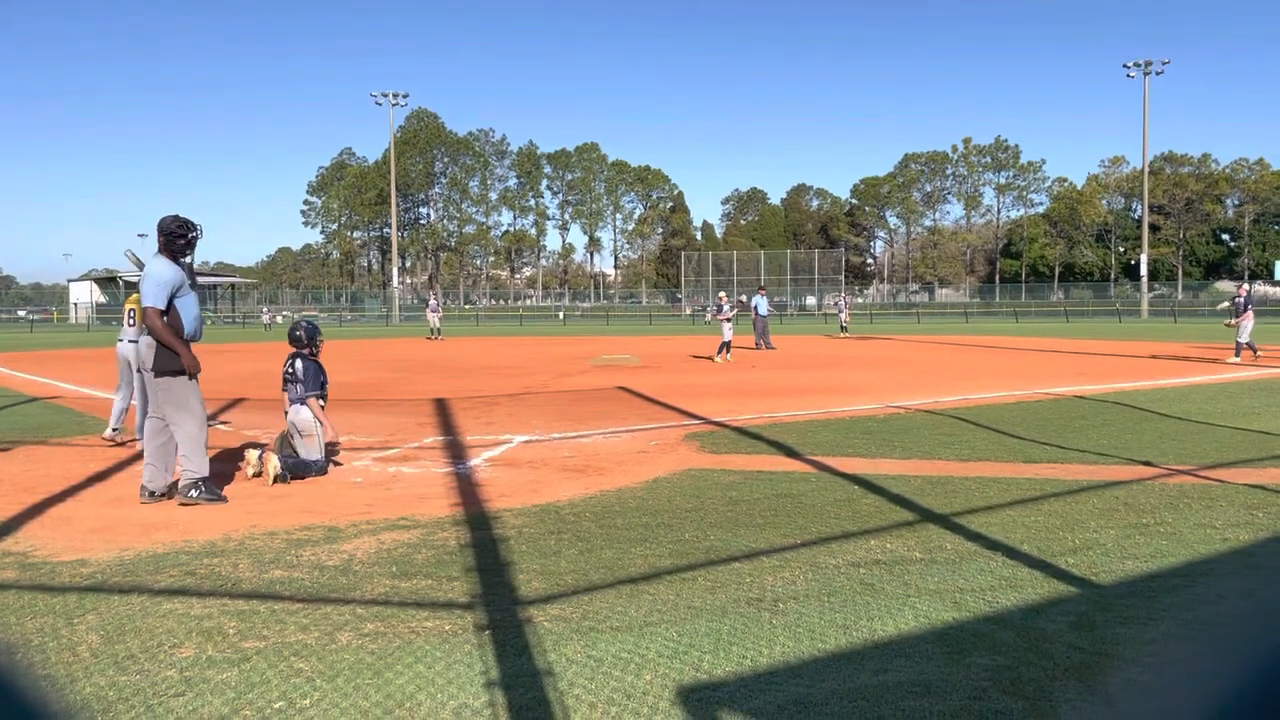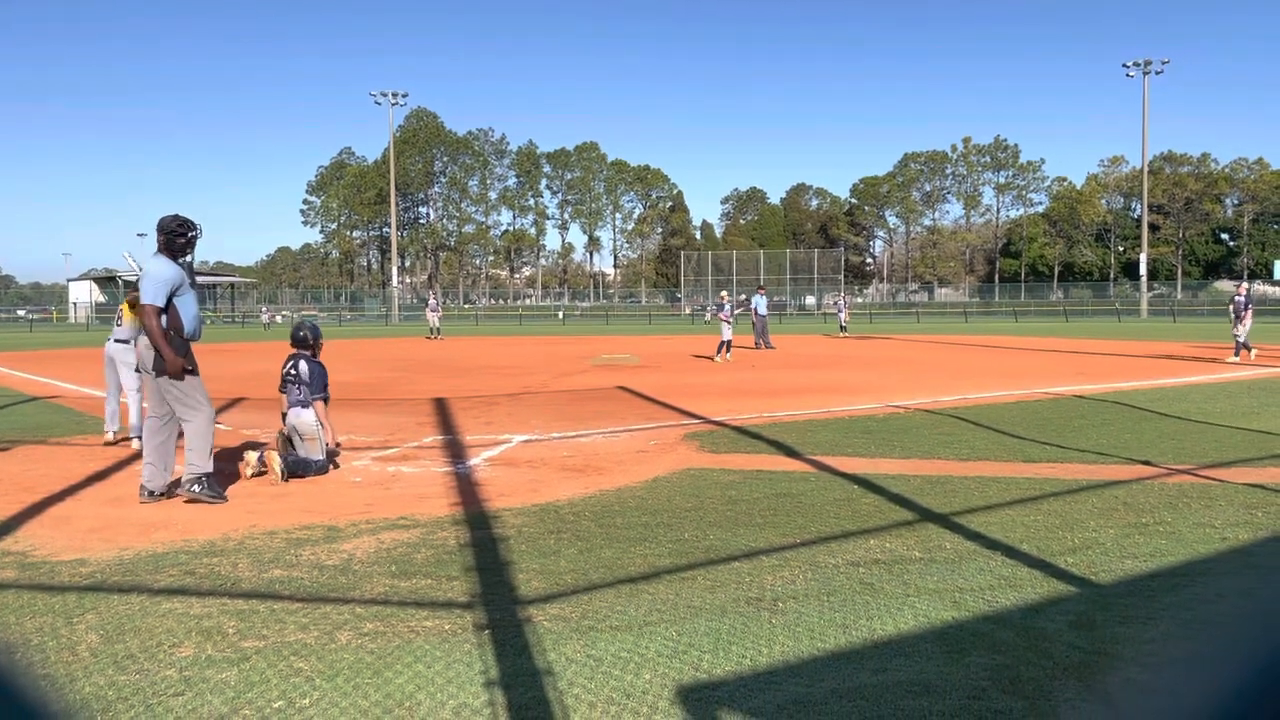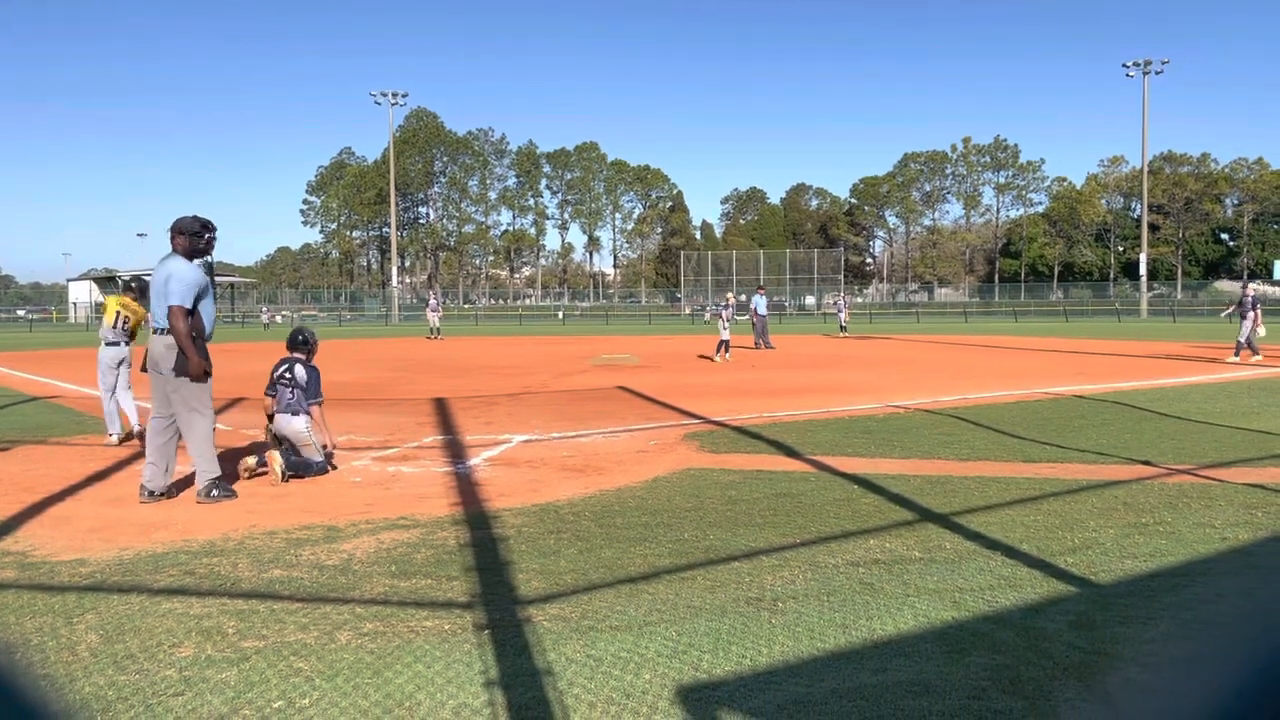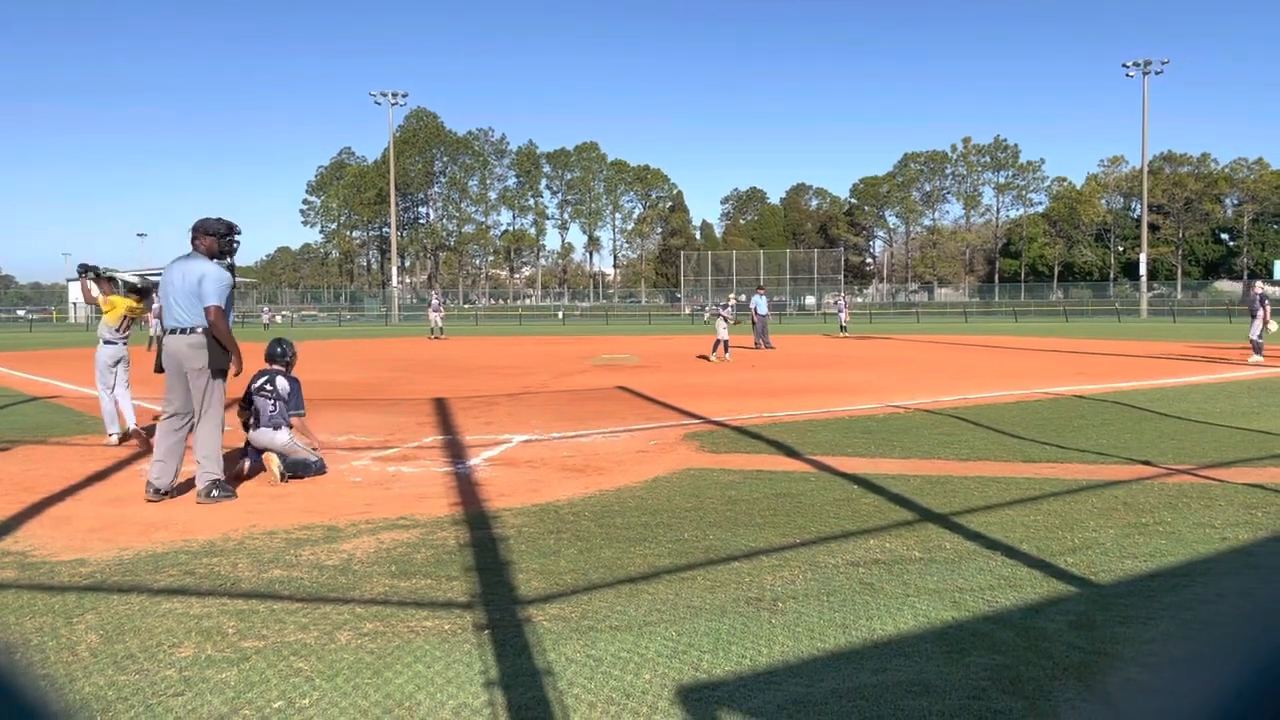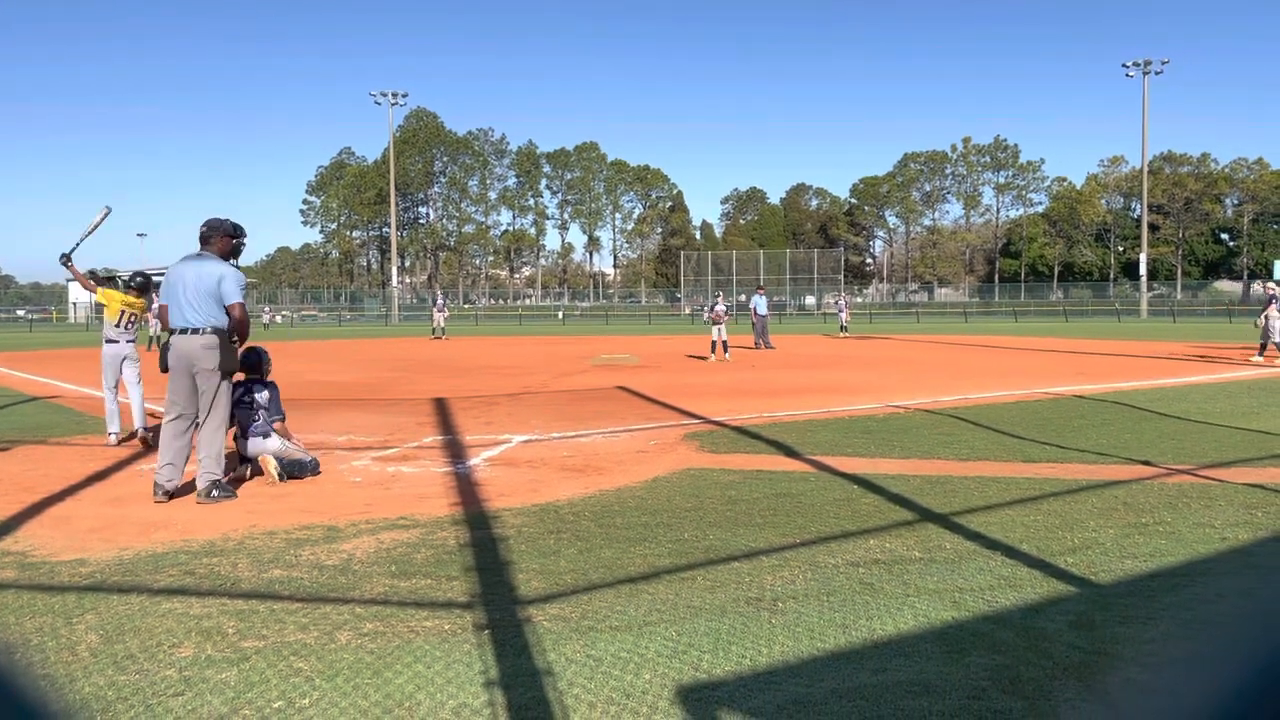
dt=0.3s
person 1, frame 1
left shoulder: (175, 267)
right shoulder: (162, 271)
right elbow: (151, 318)
right wrist: (184, 351)
left hip: (163, 350)
right hip: (166, 350)
left knee: (160, 417)
right knee: (189, 415)
left ankle: (154, 485)
right ankle: (193, 483)
person 1, frame 2
left shoulder: (174, 266)
right shoulder: (162, 270)
right elbow: (148, 315)
right wrist: (170, 355)
left hip: (159, 350)
right hip: (166, 349)
left knee: (160, 416)
right knee: (198, 411)
left ankle: (153, 485)
right ankle: (196, 478)
person 1, frame 3
left shoulder: (166, 266)
right shoulder: (186, 271)
right elbow: (176, 317)
right wrist: (194, 356)
left hip: (160, 347)
right hip: (180, 348)
left knee: (163, 417)
right knee: (198, 416)
left ankle: (153, 485)
right ankle: (208, 483)
person 1, frame 4
left shoulder: (171, 268)
right shoulder: (214, 272)
left elbow: (166, 312)
right elbow: (215, 317)
right wrist: (234, 350)
left hip: (171, 343)
right hip: (201, 345)
left knee: (173, 414)
right knee: (209, 416)
left ankle: (158, 481)
right ankle: (209, 484)
person 1, frame 5
left shoulder: (176, 268)
right shoulder: (227, 271)
left elbow: (163, 313)
right elbow: (238, 314)
right wrist: (242, 337)
left hip: (178, 345)
right hip: (211, 345)
left knee: (176, 416)
right knee: (213, 417)
left ankle: (164, 482)
right ankle: (209, 484)
